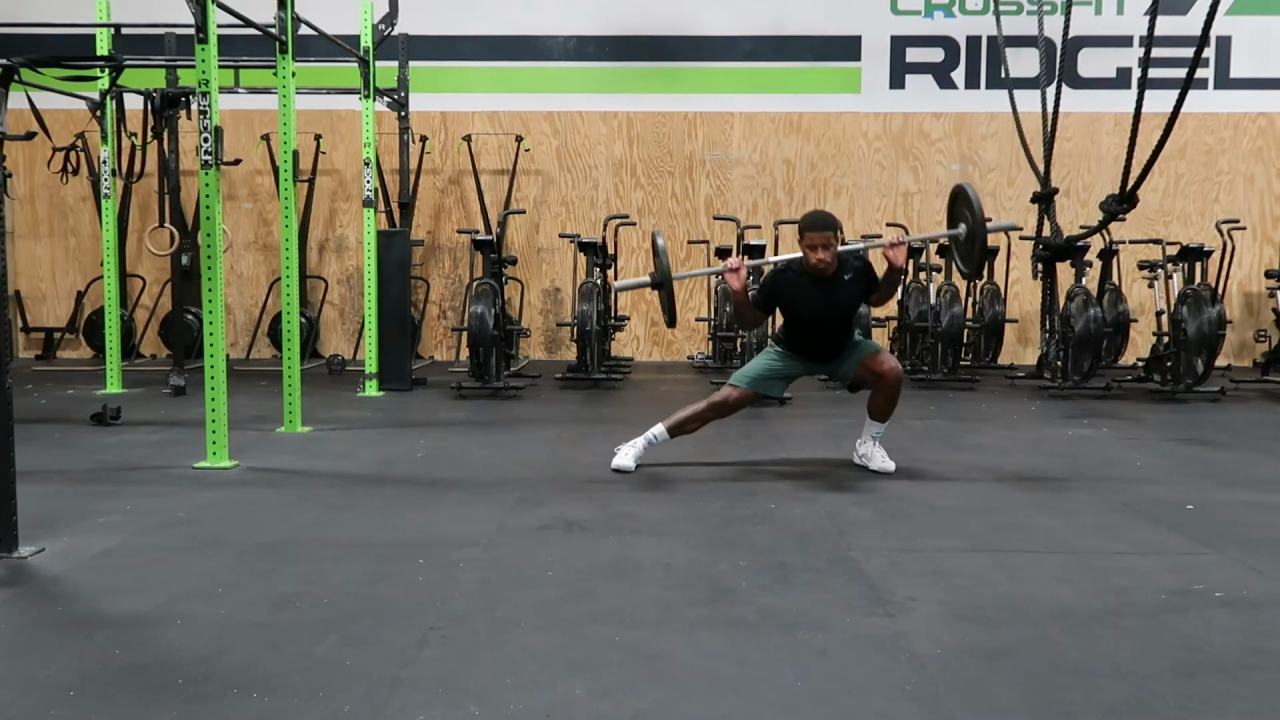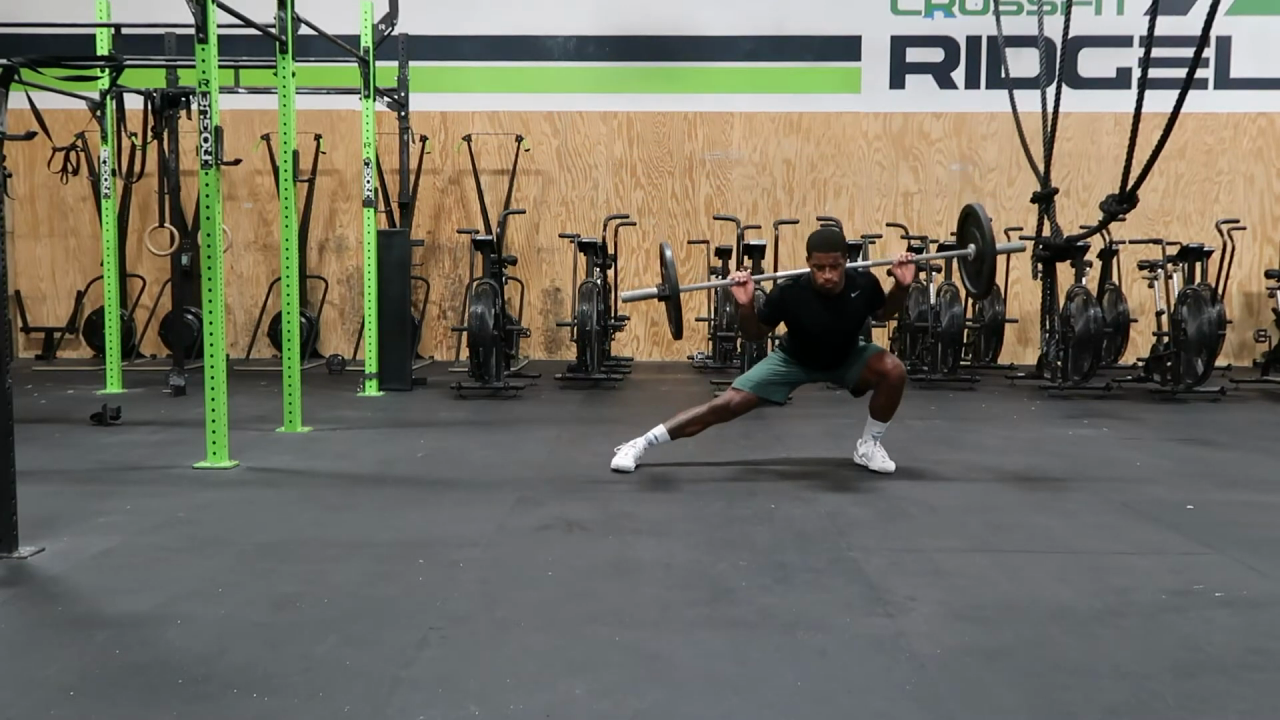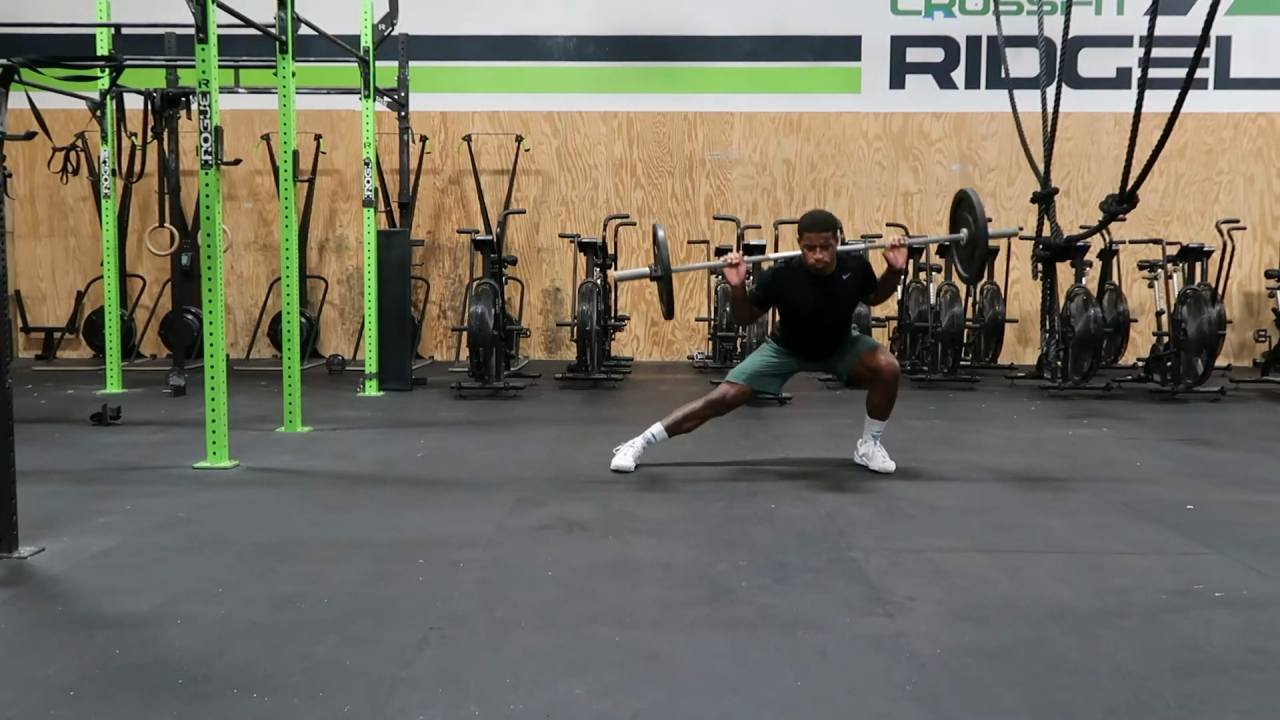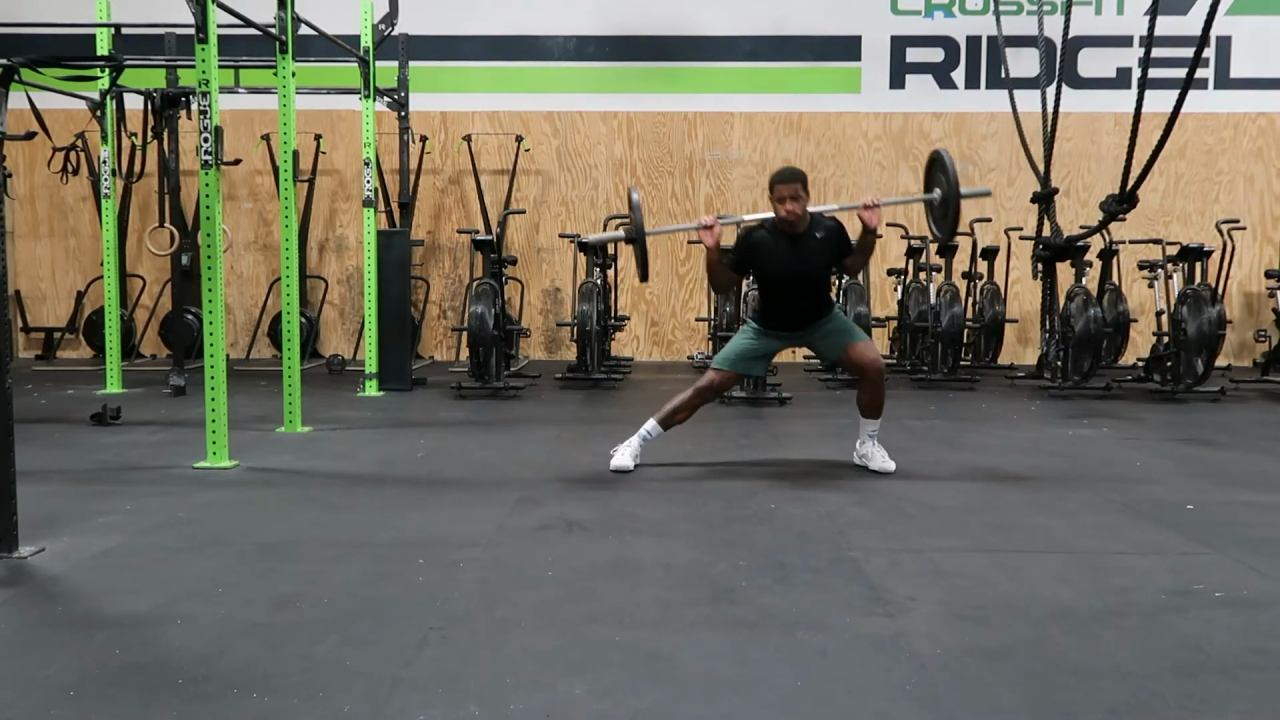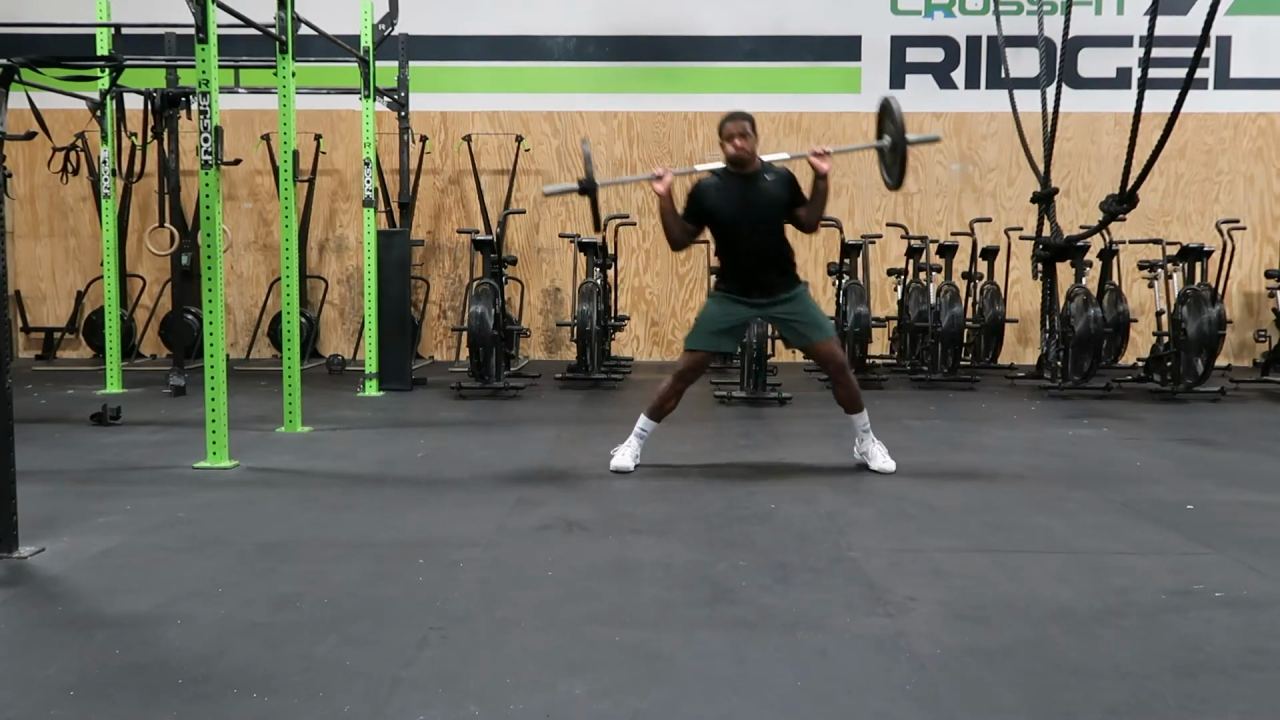
dt=0.2s
person 1, frame 1
left shoulder: (857, 268)
right shoulder: (782, 278)
left elbow: (876, 299)
right elbow: (749, 322)
left wrist: (895, 269)
right wrist: (739, 291)
left hip: (842, 348)
right hip: (789, 353)
left knee: (890, 372)
right knee: (724, 401)
left ankle: (868, 445)
right ankle: (640, 444)
person 1, frame 2
left shoulder: (864, 283)
right shoulder: (789, 293)
left elbow: (883, 313)
right elbow: (754, 335)
left wrist: (902, 286)
right wrist: (745, 304)
left hip: (847, 357)
right hip: (794, 361)
left knee: (893, 371)
right knee: (726, 405)
left ankle: (869, 445)
right ankle: (638, 444)
person 1, frame 3
left shoulder: (855, 267)
right shoulder: (781, 275)
left elbow: (874, 298)
right elbow: (746, 318)
left wrist: (895, 271)
right wrist: (737, 286)
left hip: (840, 345)
right hip: (786, 350)
left knee: (887, 368)
right knee: (721, 398)
left ankle: (869, 445)
right ankle: (638, 444)
person 1, frame 4
left shoulder: (829, 230)
right shoulder: (755, 238)
left elbow: (854, 267)
right elbow: (721, 287)
left wrist: (869, 230)
right wrist: (712, 250)
left hip: (822, 320)
right hip: (768, 327)
left knee: (872, 366)
right knee: (709, 385)
left ankle: (868, 445)
right ankle: (635, 442)
person 1, frame 5
left shoulder: (780, 178)
right shoulder: (707, 189)
left elbow: (808, 223)
right elbow: (678, 242)
left wrist: (821, 177)
right wrist: (665, 198)
left hip: (786, 292)
right hip: (731, 296)
left knee: (834, 361)
right knee: (688, 368)
left ankle: (866, 441)
right ankle: (634, 442)
